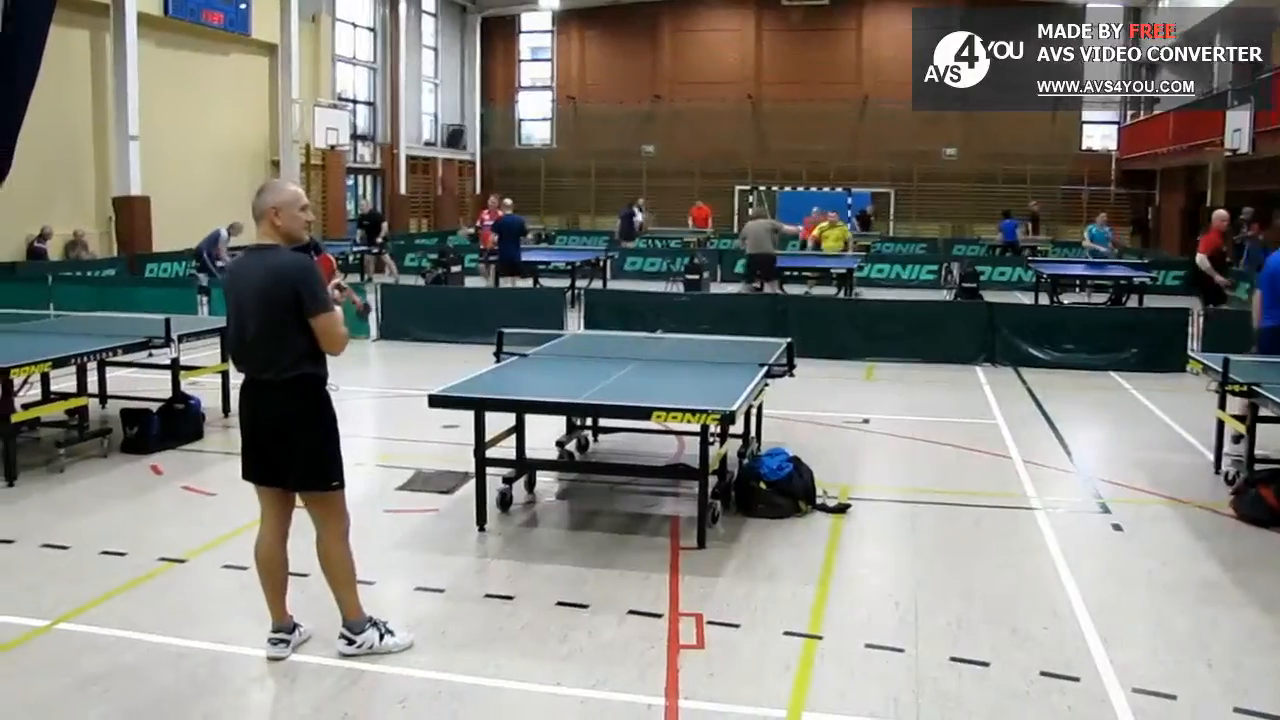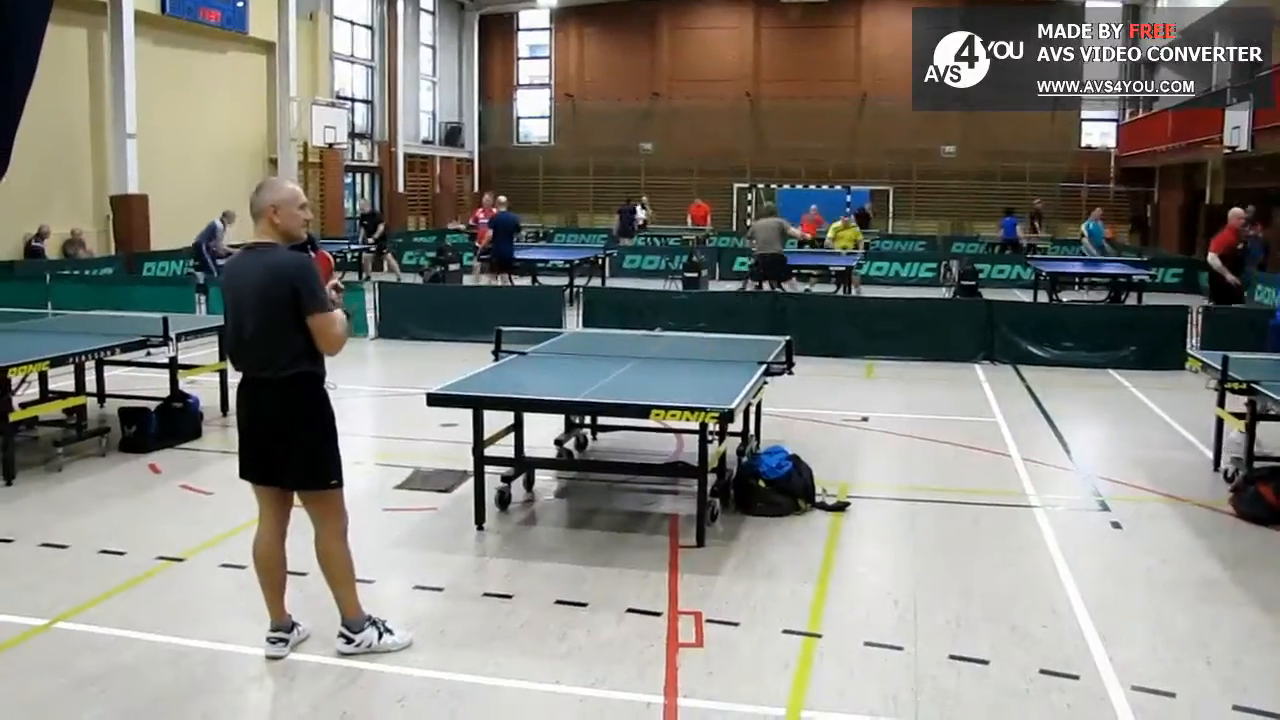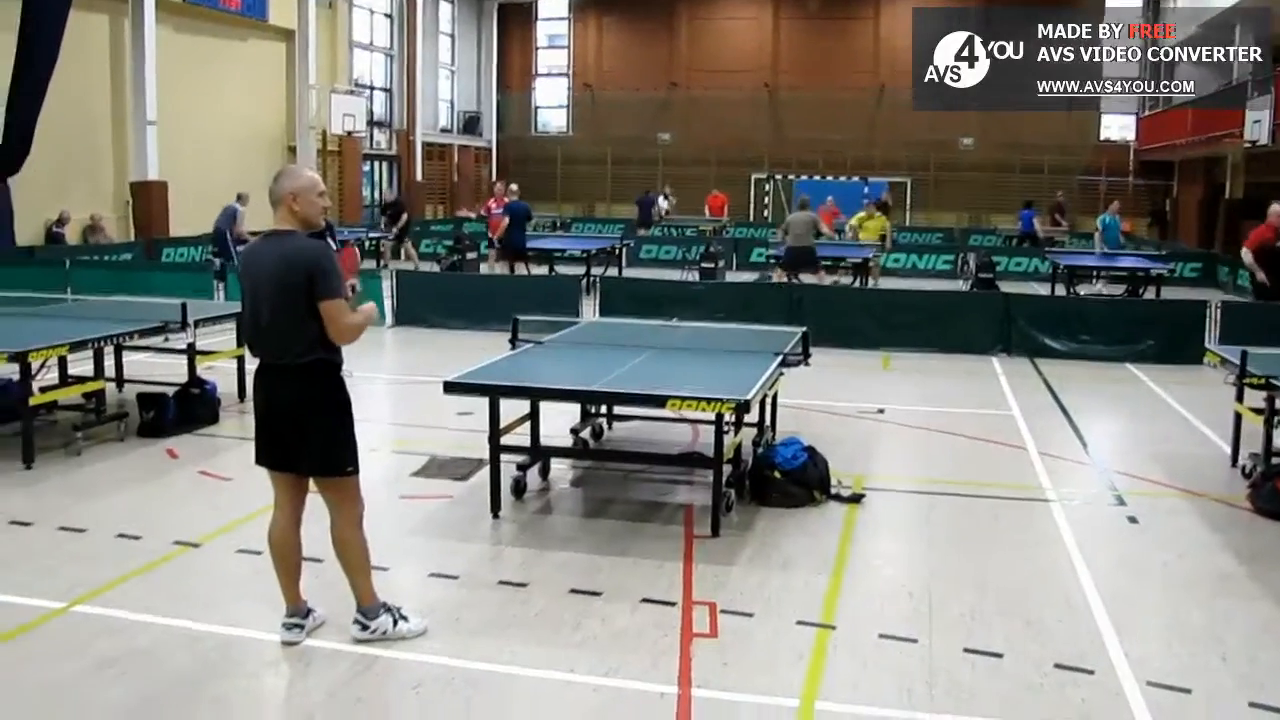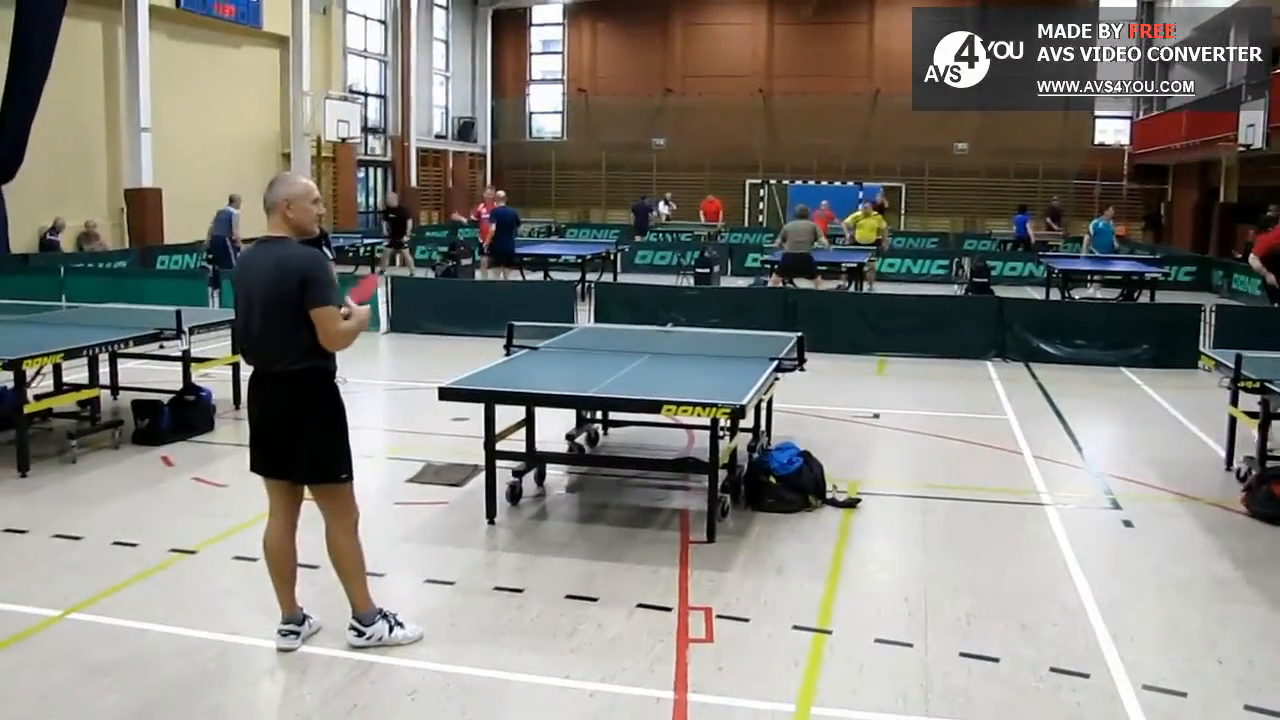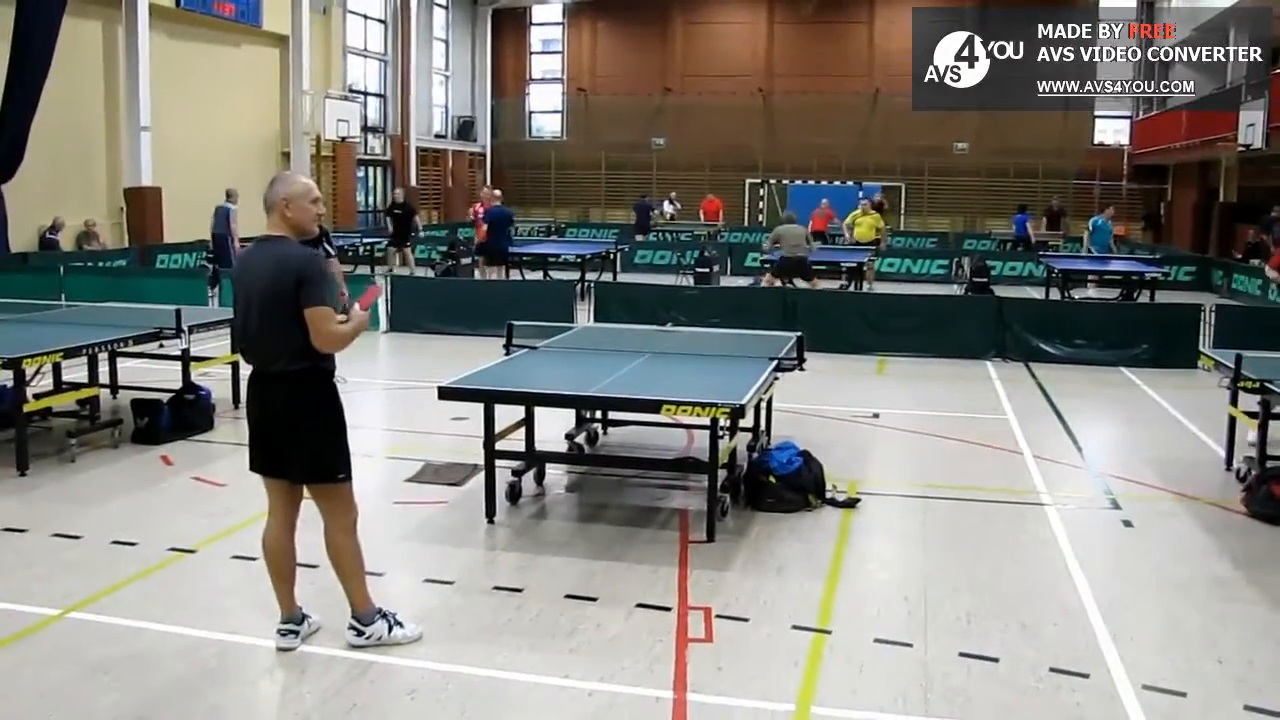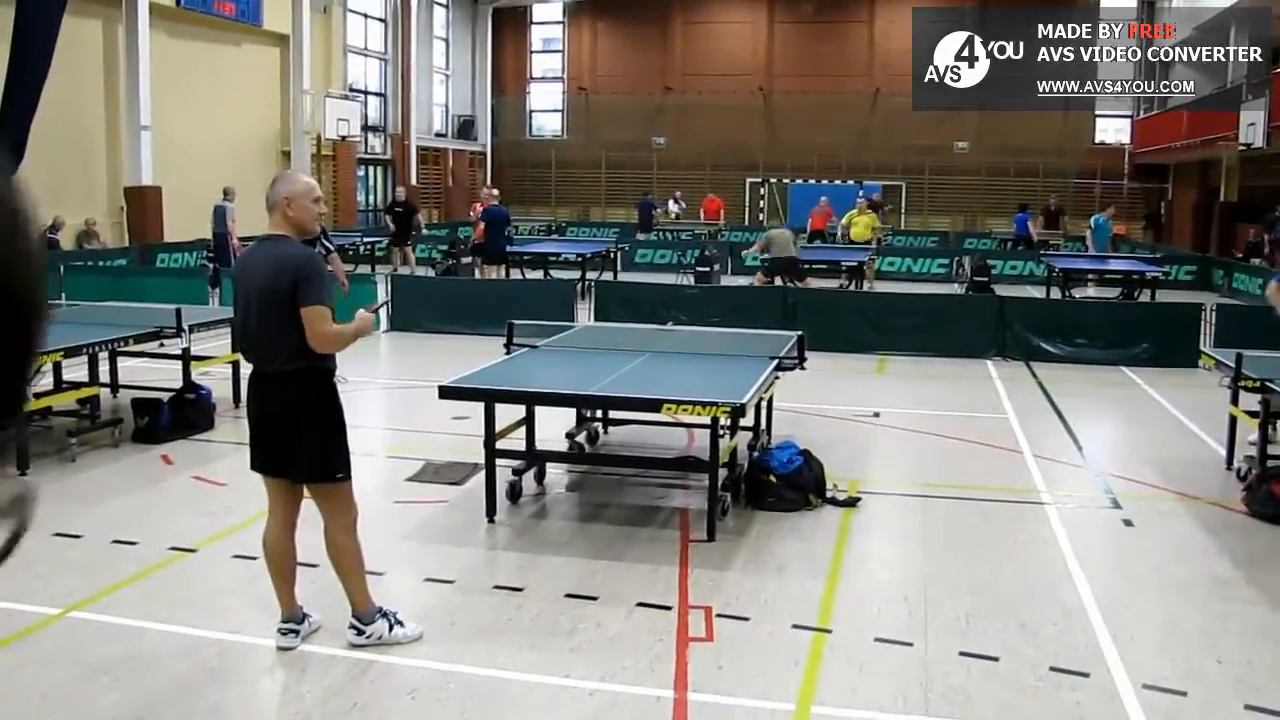
dt=0.2s
person 1, frame 1
left shoulder: (235, 271)
right shoulder: (298, 267)
right elbow: (334, 344)
right wrist: (333, 313)
left hip: (257, 399)
right hip: (300, 401)
left knee: (273, 519)
right knee: (332, 521)
left ankle: (281, 629)
right ankle: (356, 628)
person 1, frame 2
left shoulder: (232, 269)
right shoulder: (296, 265)
right elbow: (330, 343)
right wrist: (336, 318)
left hip: (253, 398)
right hip: (297, 400)
left knee: (271, 519)
right knee: (330, 519)
left ankle: (279, 629)
right ankle: (355, 627)
person 1, frame 3
left shoulder: (251, 255)
right shoulder: (314, 254)
right elbow: (341, 332)
right wrist: (366, 315)
left hip: (270, 385)
right hip: (314, 387)
left knee: (286, 504)
right knee: (346, 506)
left ankle: (295, 614)
right ankle: (370, 614)
person 1, frame 4
left shoulder: (245, 262)
right shoulder: (308, 261)
right elbow: (333, 339)
right wrist: (358, 319)
left hip: (264, 392)
right hip: (308, 395)
left knee: (281, 512)
right knee: (341, 514)
left ankle: (290, 621)
right ankle: (366, 620)
person 1, frame 5
left shoulder: (245, 262)
right shoulder: (304, 261)
right elbow: (326, 340)
right wrist: (356, 324)
left hip: (263, 392)
right hip: (306, 395)
left knee: (280, 512)
right knee: (340, 513)
left ankle: (290, 620)
right ankle: (365, 620)
person 1, frame 6
left shoulder: (246, 261)
right shoulder: (303, 261)
right elbow: (322, 339)
right wrist: (359, 327)
left hip: (264, 391)
right hip: (306, 394)
left knee: (281, 511)
right knee: (340, 513)
left ankle: (290, 621)
right ankle: (366, 620)
